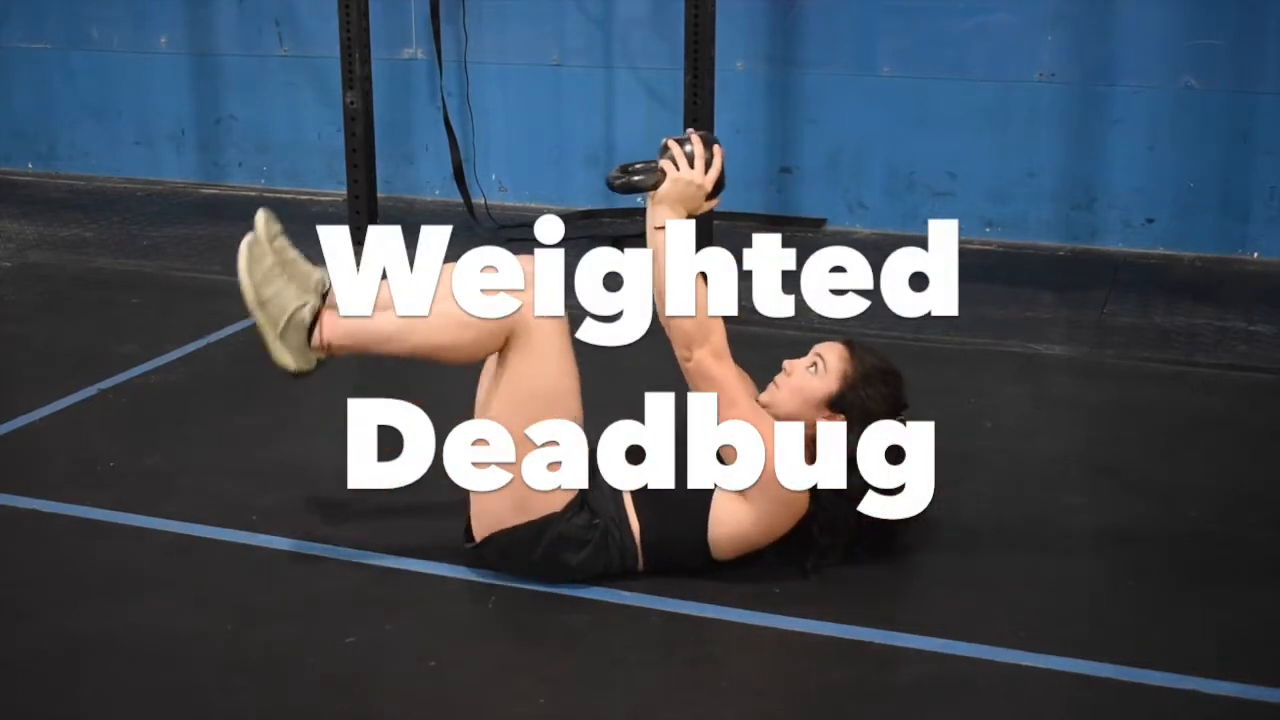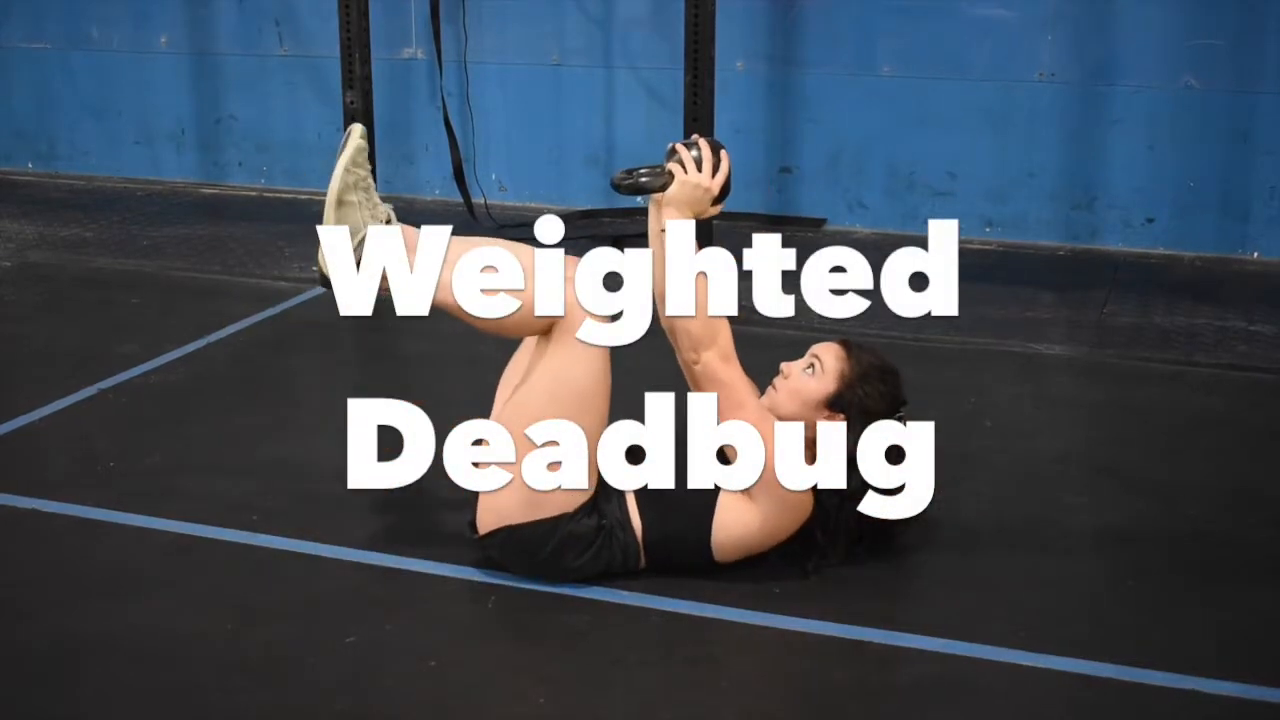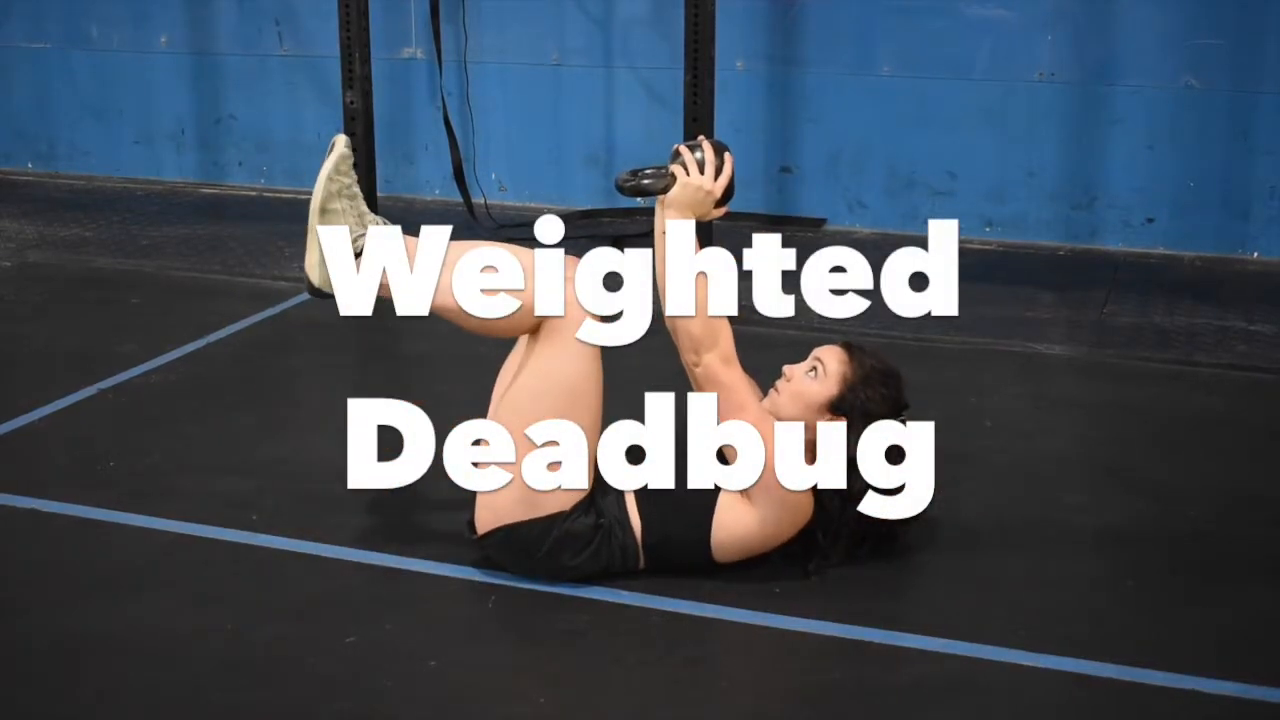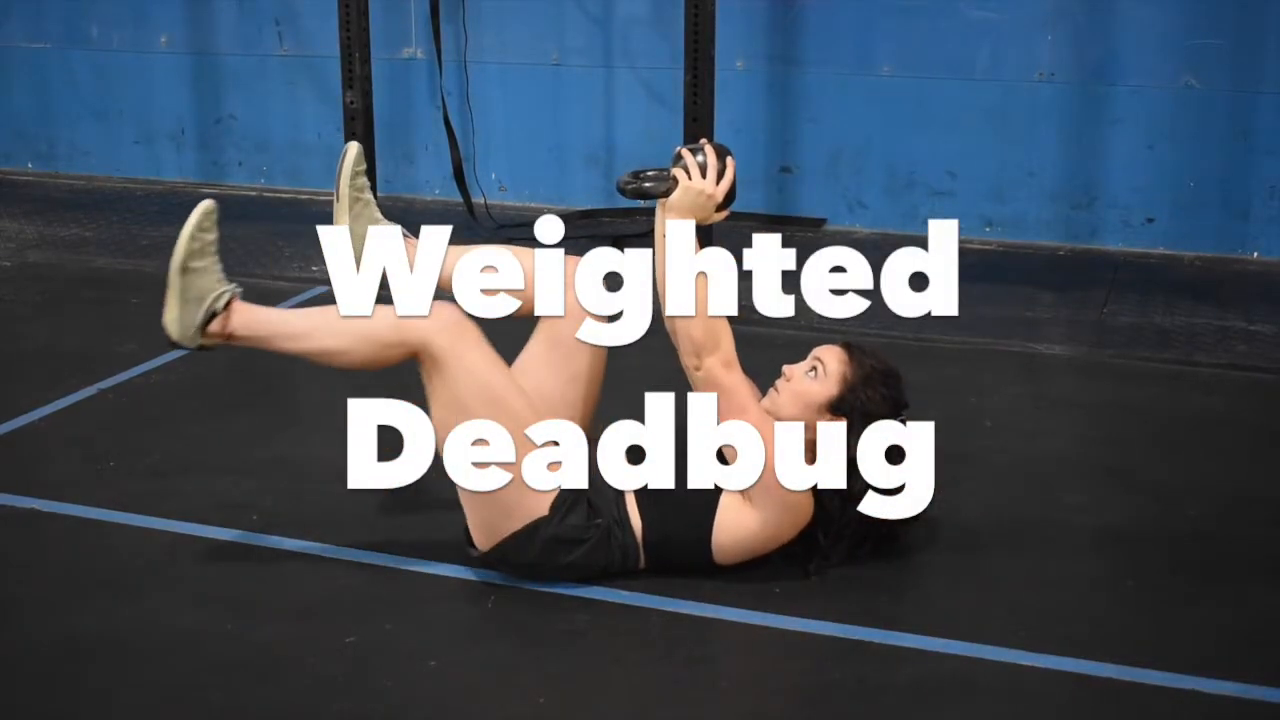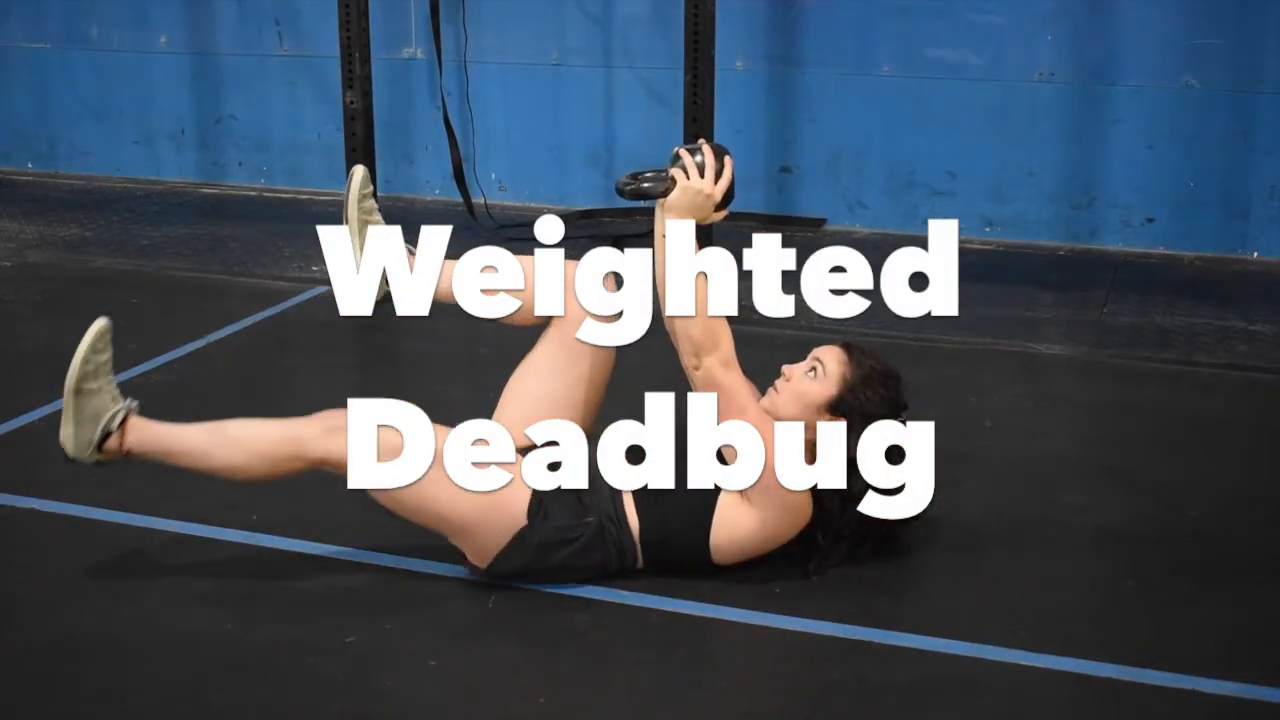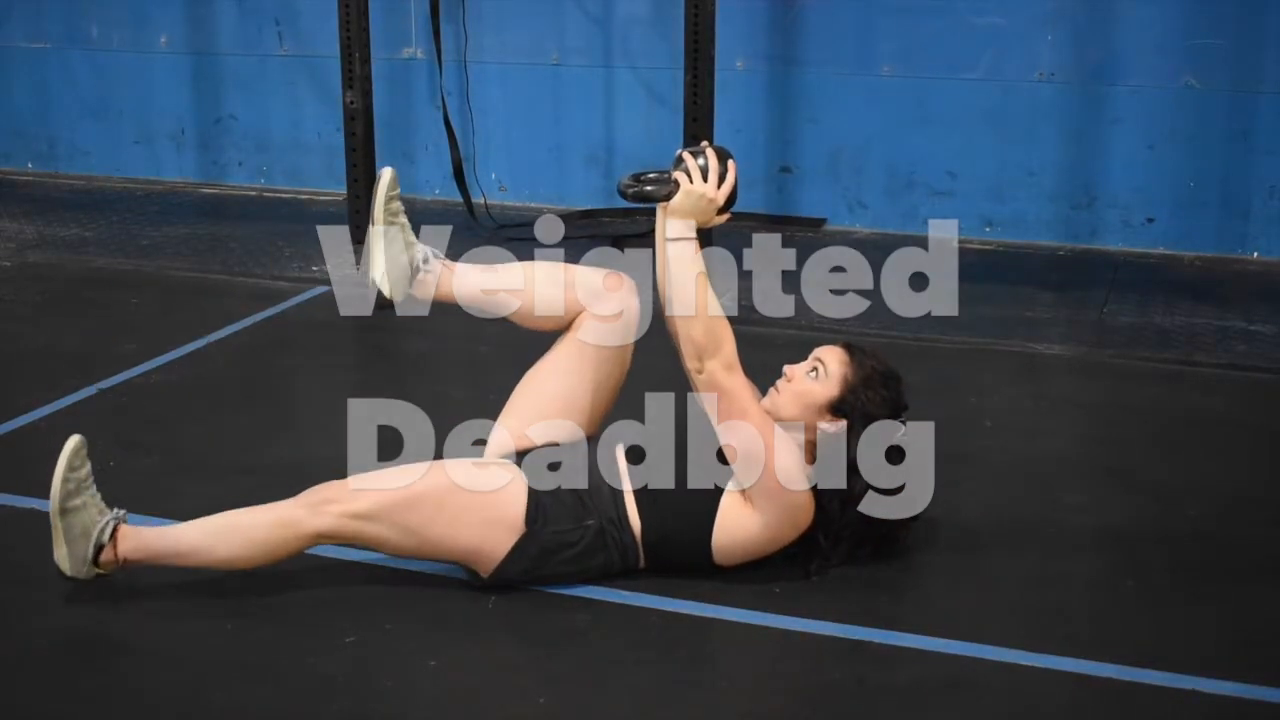
dt=0.4s
person 1, frame 1
left shoulder: (782, 487)
right shoulder: (764, 437)
left elbow: (700, 356)
right elbow: (698, 340)
left wrist: (668, 217)
right wrist: (666, 216)
left hip: (549, 536)
right hip: (567, 497)
left knee: (525, 303)
right knee: (520, 279)
left ankle: (315, 329)
right ankle: (326, 309)
person 1, frame 2
left shoulder: (787, 491)
right shoulder: (770, 445)
left elbow: (705, 357)
right elbow: (691, 338)
left wrist: (676, 222)
right wrist: (665, 219)
left hip: (545, 534)
right hip: (544, 506)
left knee: (574, 295)
right knee: (569, 286)
person 1, frame 3
left shoulder: (787, 495)
right shoulder: (773, 453)
left elbow: (705, 358)
right elbow: (702, 345)
left wrist: (678, 221)
right wrist: (673, 219)
left hip: (547, 532)
right hip: (553, 502)
left knee: (564, 295)
right knee: (565, 281)
left ankle: (358, 266)
person 1, frame 4
left shoulder: (787, 496)
right shoulder: (768, 456)
left elbow: (708, 364)
right elbow: (711, 357)
left wrist: (680, 224)
right wrist: (679, 226)
left hip: (550, 532)
right hip: (564, 487)
left knee: (434, 325)
right knee: (584, 282)
left ankle: (220, 317)
right ankle: (393, 250)
person 1, frame 5
left shoulder: (784, 497)
right shoulder: (761, 446)
left elbow: (708, 362)
right elbow: (704, 354)
left wrist: (680, 224)
right wrist: (675, 225)
left hip: (544, 531)
right hip: (544, 476)
left knee: (330, 432)
left ankle: (119, 431)
right ankle: (398, 266)
person 1, frame 6
left shoulder: (786, 494)
right shoulder: (760, 446)
left elbow: (708, 367)
right elbow: (706, 354)
left wrist: (684, 229)
right wrist: (672, 224)
left hip: (545, 528)
right hip: (542, 470)
left knee: (325, 506)
right knee: (610, 295)
left ankle: (112, 543)
right ankle: (422, 276)
